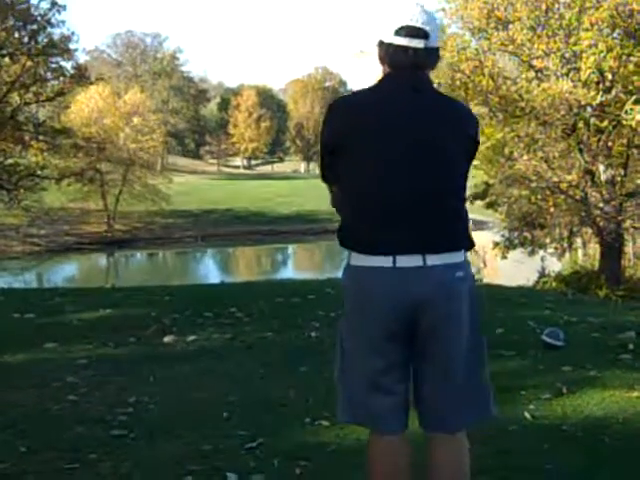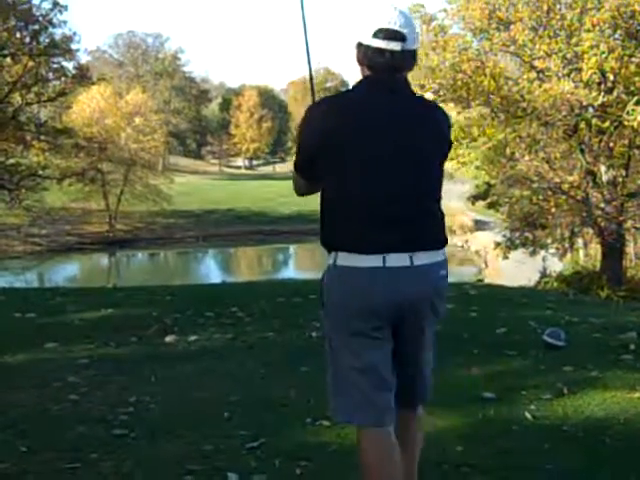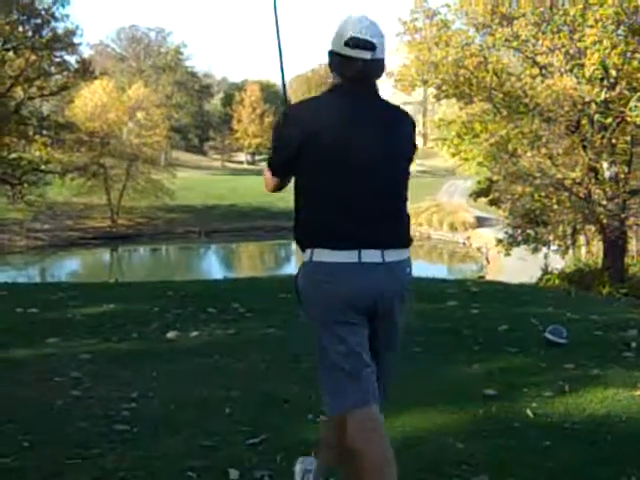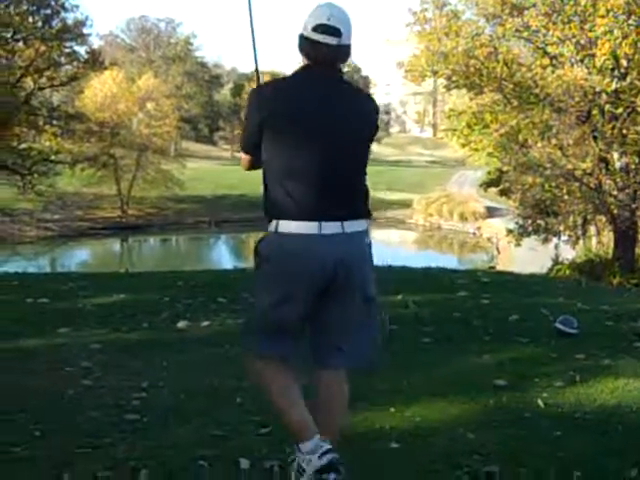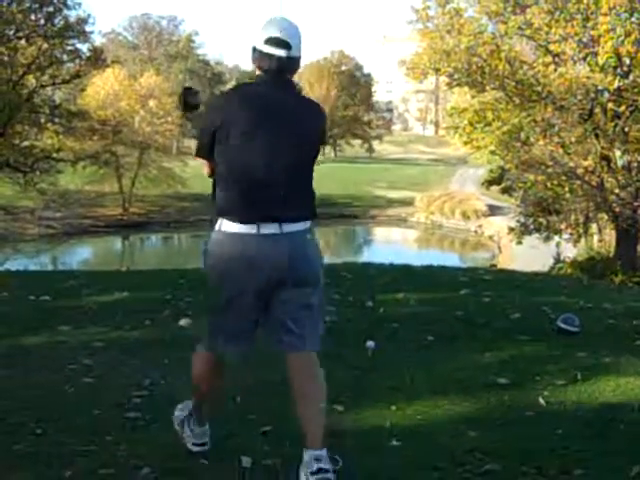
dt=0.3s
person 1, frame 1
left shoulder: (345, 113)
right shoulder: (461, 119)
left hip: (373, 277)
right hip: (445, 276)
left knee: (384, 423)
right knee: (447, 424)
person 1, frame 2
left shoulder: (327, 114)
right shoulder: (436, 120)
left elbow: (303, 187)
left hip: (357, 275)
right hip: (425, 271)
left knee: (374, 415)
right knee: (407, 401)
person 1, frame 3
left shoulder: (302, 117)
right shoulder: (402, 125)
left elbow: (273, 182)
left hip: (331, 270)
right hip: (392, 268)
left knee: (358, 403)
right knee: (351, 388)
person 1, frame 4
left shoulder: (269, 97)
right shoulder: (364, 107)
left elbow: (248, 161)
left hip: (293, 242)
right hip: (351, 241)
left knee: (267, 356)
right knee: (334, 362)
person 1, frame 5
left shoulder: (224, 105)
right shoulder: (314, 115)
left hip: (239, 241)
right hip: (296, 240)
left knee: (216, 341)
right knee: (301, 350)
left ankle: (198, 424)
